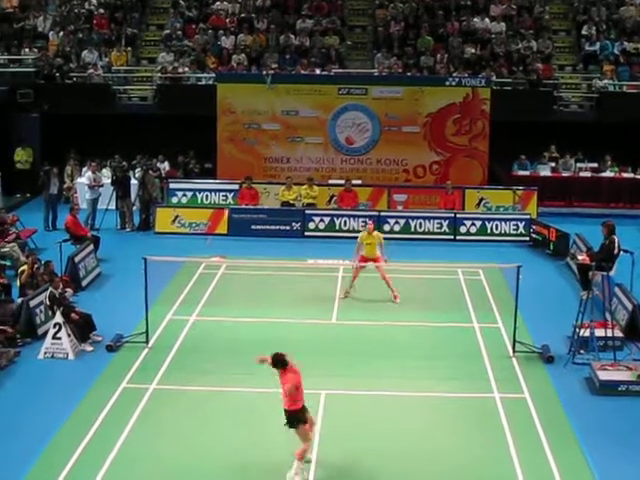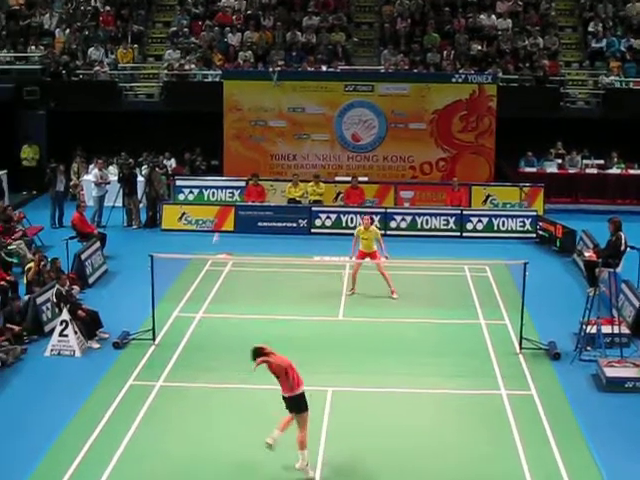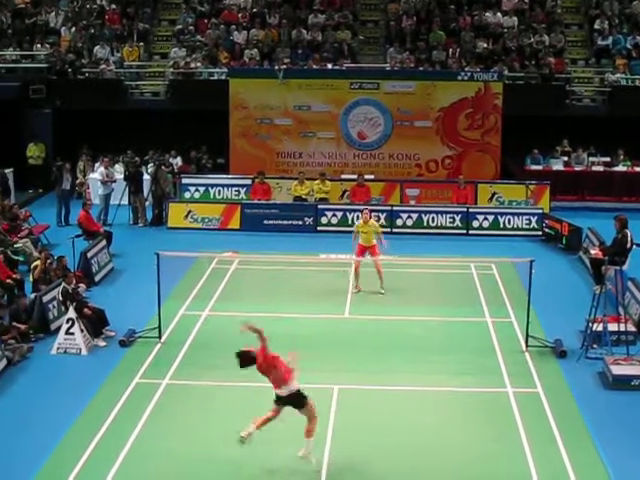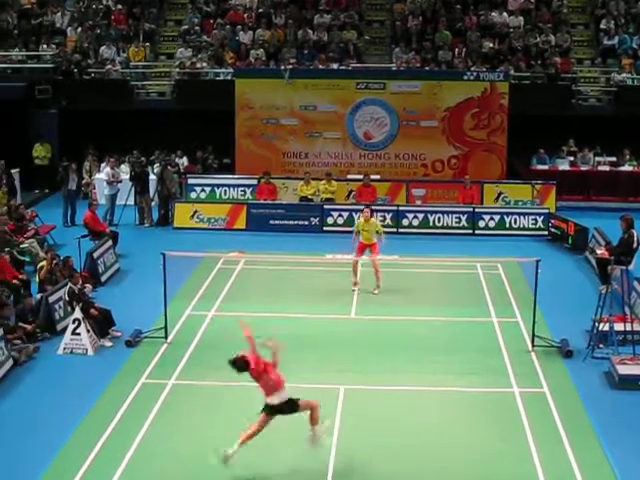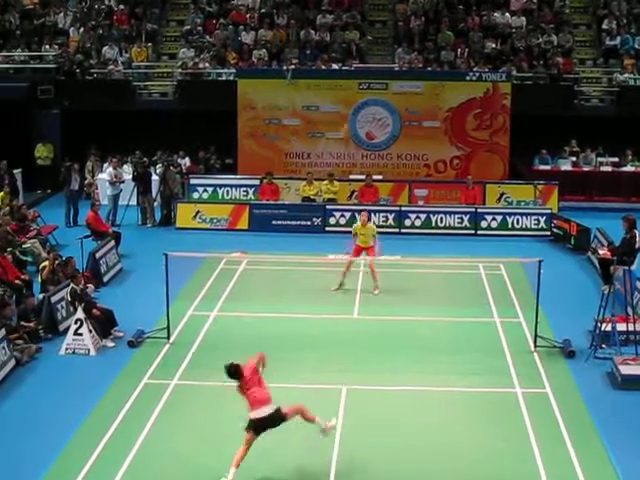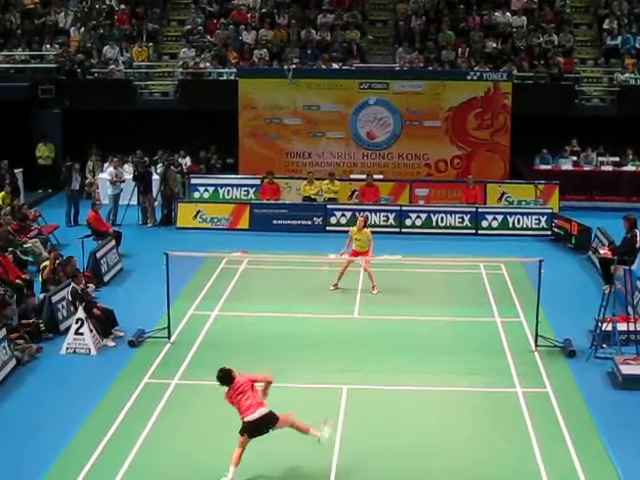
dt=0.1s
person 1, frame 1
left shoulder: (283, 370)
right shoulder: (290, 377)
right elbow: (288, 392)
left hip: (297, 406)
right hip: (294, 410)
left knee: (311, 423)
right knee: (307, 442)
person 1, frame 2
left shoulder: (271, 364)
right shoulder: (278, 363)
right elbow: (283, 363)
left hip: (288, 395)
right hip: (295, 396)
left knee: (293, 415)
right knee: (303, 429)
left ankle: (273, 438)
right ankle: (303, 464)
person 1, frame 3
left shoulder: (260, 365)
right shoulder: (262, 357)
right elbow: (262, 338)
left hip: (280, 394)
right hip: (292, 393)
left knee: (274, 413)
right knee: (312, 417)
left ankle: (247, 432)
right ankle: (307, 450)
person 1, frame 4
left shoulder: (254, 371)
right shoulder: (256, 365)
left elbow: (272, 367)
right elbow: (249, 337)
left wrist: (274, 352)
right wrist: (247, 332)
left hip: (271, 404)
right hip: (283, 402)
left knee: (257, 428)
right knee: (315, 406)
left ankle: (233, 450)
right ankle: (315, 435)
person 1, frame 5
left shoulder: (239, 387)
right shoulder: (250, 373)
right elbow: (260, 356)
right wrist: (263, 364)
left hip: (255, 419)
right hip: (271, 413)
left knee: (245, 446)
right knee: (300, 408)
right ankle: (324, 426)
person 1, frame 6
left shoulder: (228, 395)
right shoulder: (244, 379)
right elbow: (269, 380)
right wrist: (264, 391)
left hip: (248, 422)
right hip: (264, 416)
left knee: (240, 448)
right knee: (291, 422)
right ankle: (319, 434)
